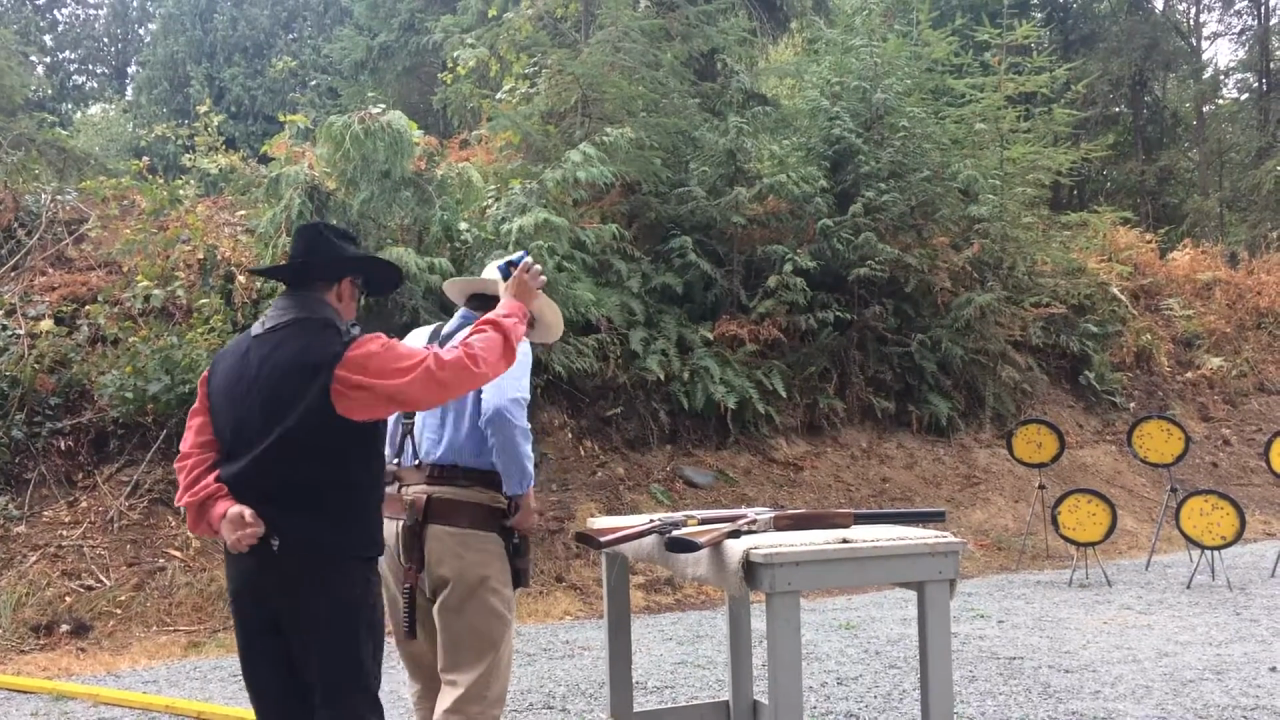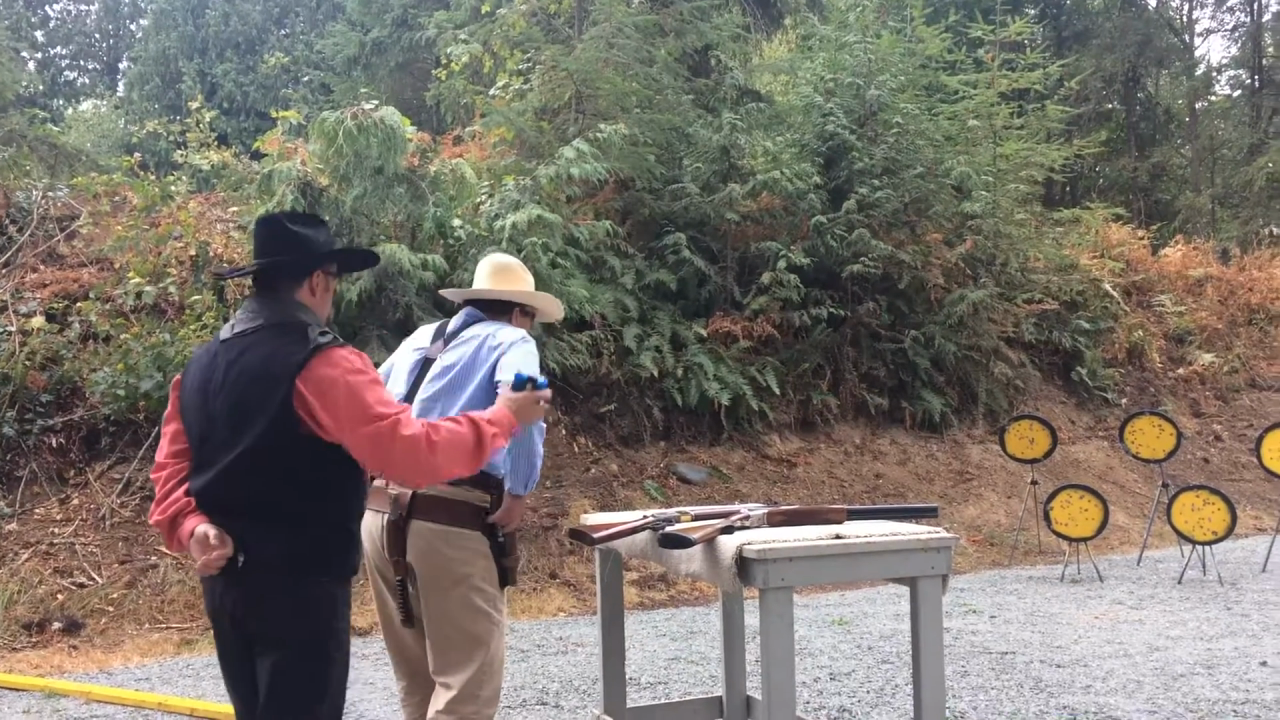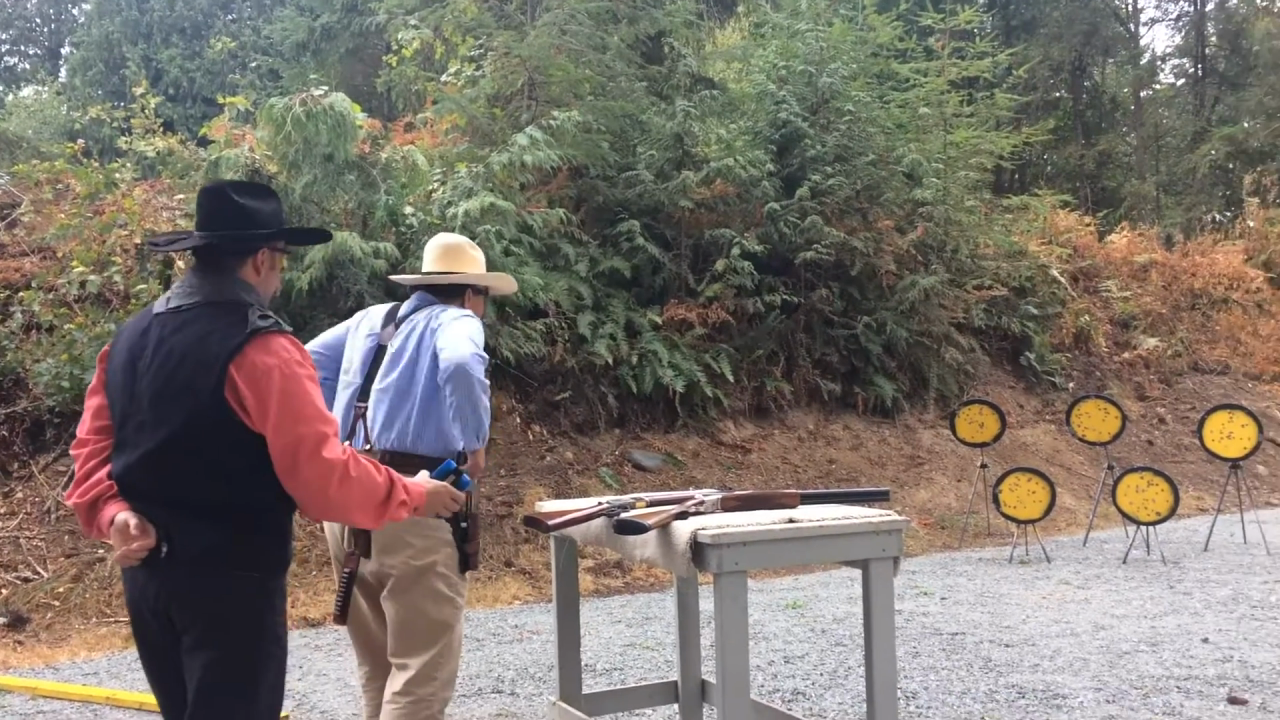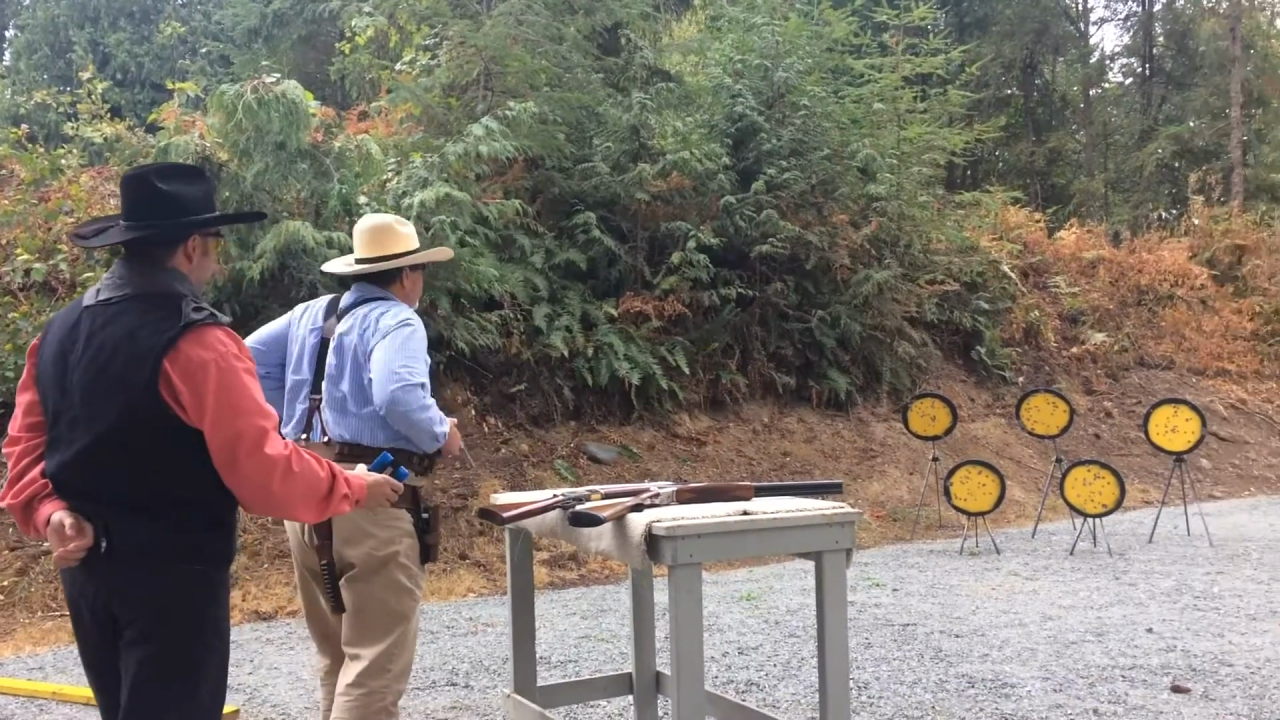
dt=0.3s
person 1, frame 1
left shoulder: (228, 362)
right shoulder: (349, 358)
left elbow: (195, 456)
right elbow: (452, 371)
left wrist: (220, 511)
right wrist: (513, 306)
left hip: (252, 565)
right hip: (331, 566)
person 1, frame 2
left shoulder: (200, 364)
right shoulder: (323, 363)
left elbow: (171, 464)
right elbow: (411, 452)
right wrist: (501, 420)
left hip: (224, 578)
right hip: (300, 583)
person 1, frame 3
left shoulder: (130, 338)
right shoulder: (260, 348)
left elbow: (93, 443)
right elbow: (323, 476)
right wrist: (412, 495)
left hip: (148, 570)
right hip: (231, 577)
person 1, frame 4
left shoulder: (60, 330)
right shoulder: (196, 342)
right elbow: (262, 469)
right wrist: (353, 488)
left hip: (88, 566)
right hip: (174, 573)
person 2, frame 1
left shoulder: (415, 341)
right elbow: (504, 413)
right wrist: (522, 491)
left hip: (396, 522)
right hip: (463, 525)
left knee: (429, 680)
person 2, frame 2
left shoulder: (422, 337)
right shoulder: (510, 341)
right wrist: (517, 490)
left hip: (383, 515)
right hip: (449, 523)
left knee: (418, 678)
right knee: (467, 682)
person 2, frame 3
left shoulder: (371, 319)
right shoulder: (455, 321)
left elbow: (310, 364)
right elbow: (462, 366)
right wrist: (473, 442)
right hip: (410, 514)
left knee: (378, 664)
right knee: (423, 668)
person 2, frame 4
left shoulder: (307, 315)
right shoulder: (396, 321)
left elbow: (248, 364)
right elbow: (399, 400)
right wrist: (444, 433)
right hip: (371, 507)
left knee: (337, 655)
right knee: (375, 661)
